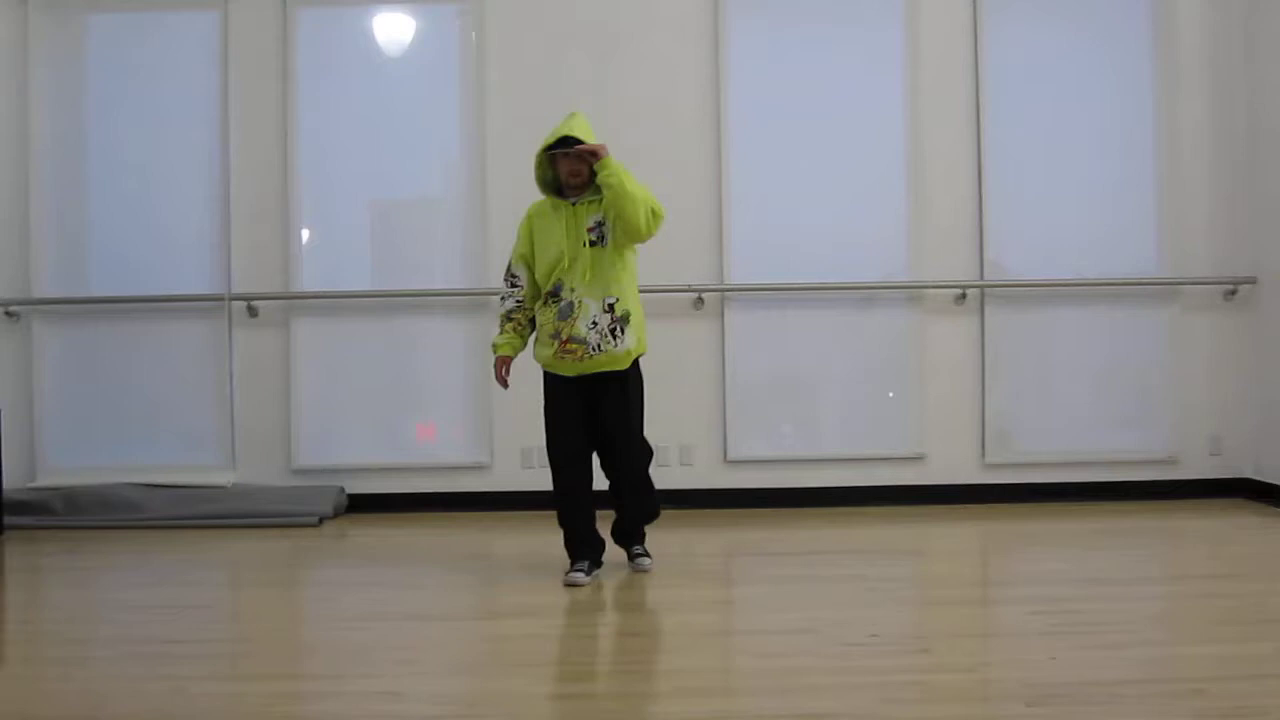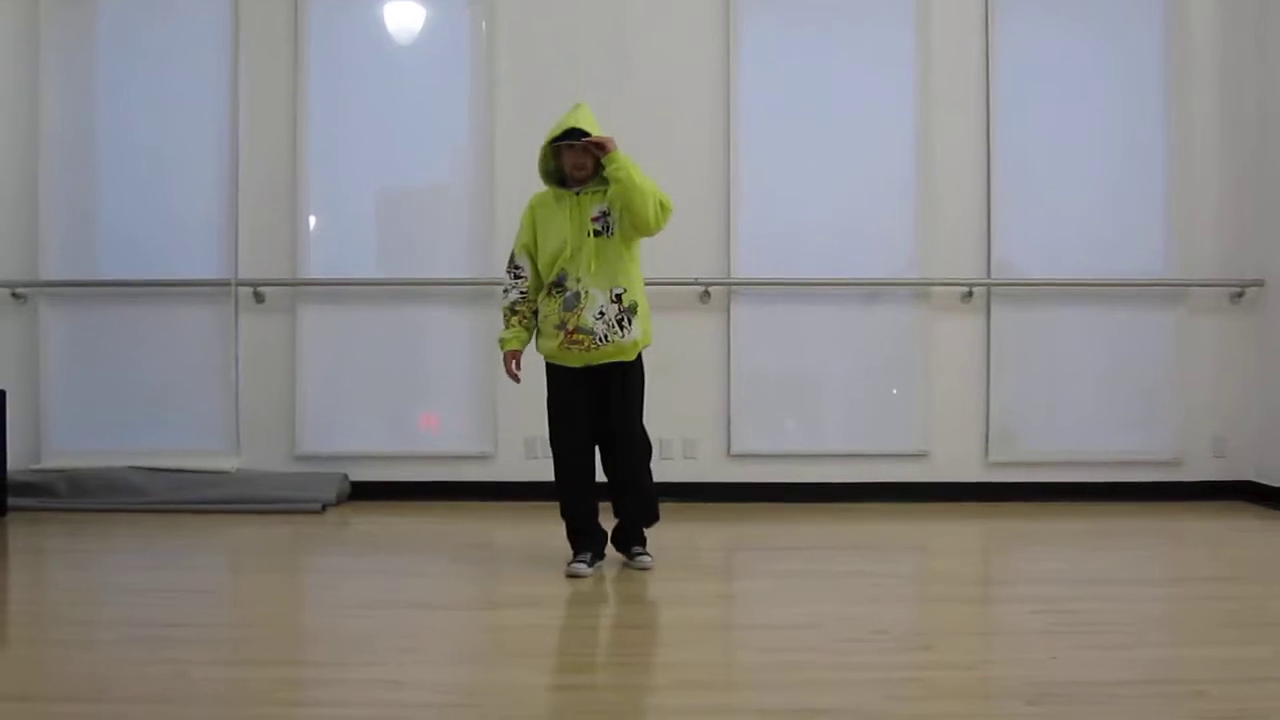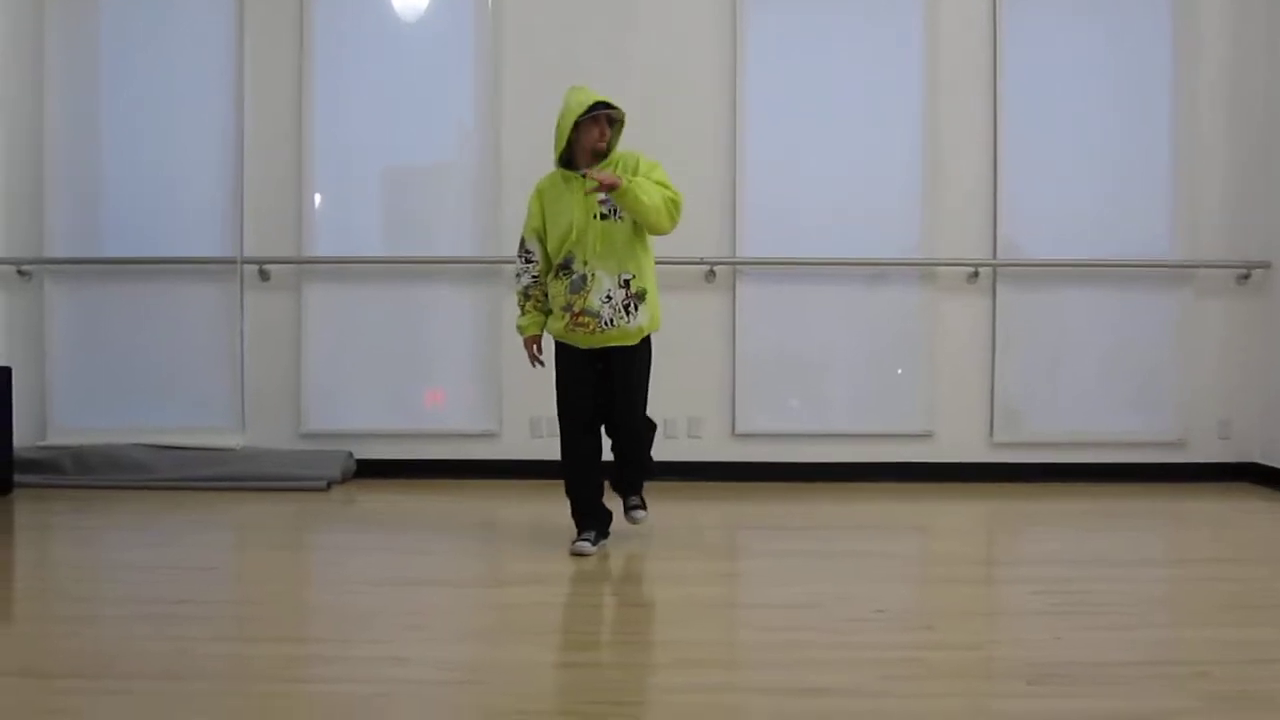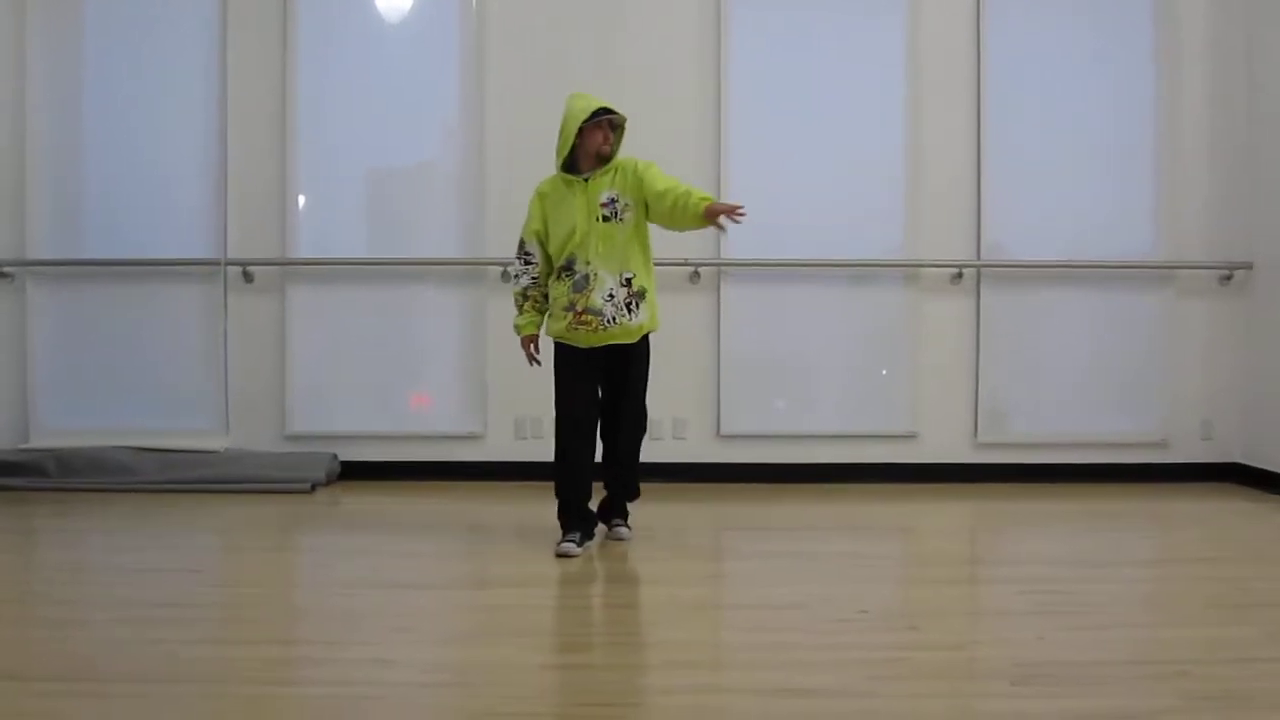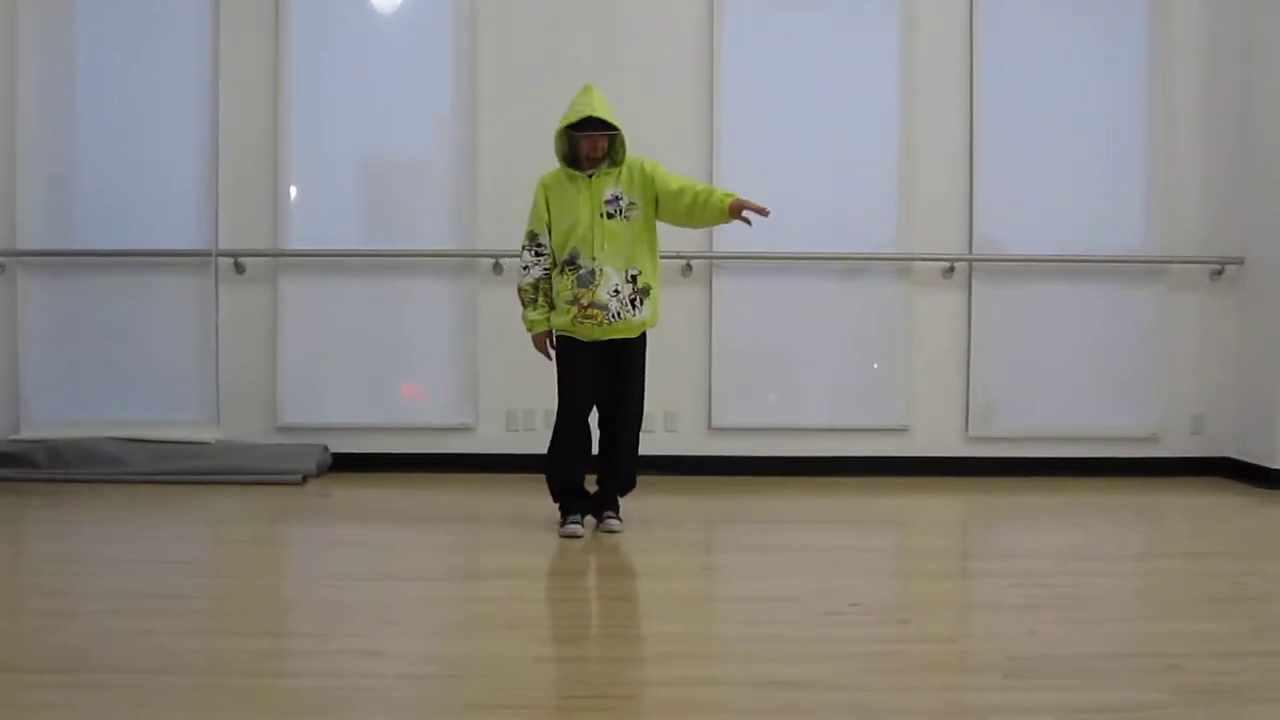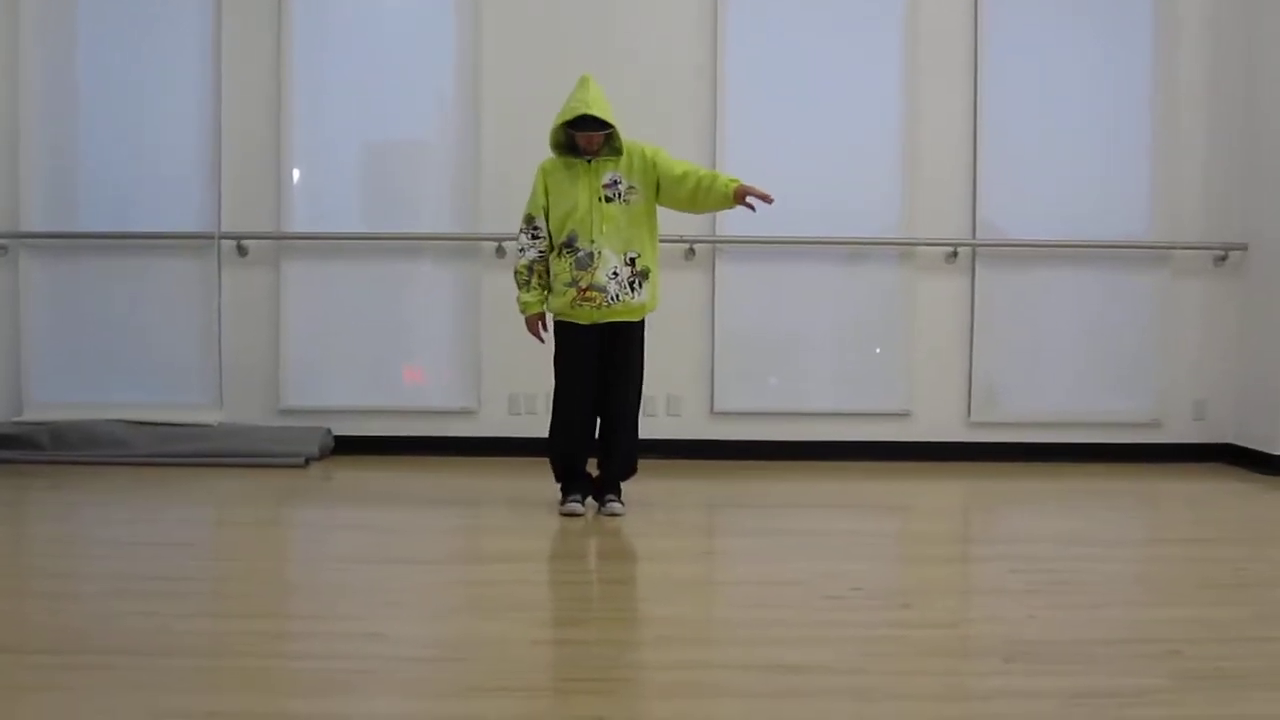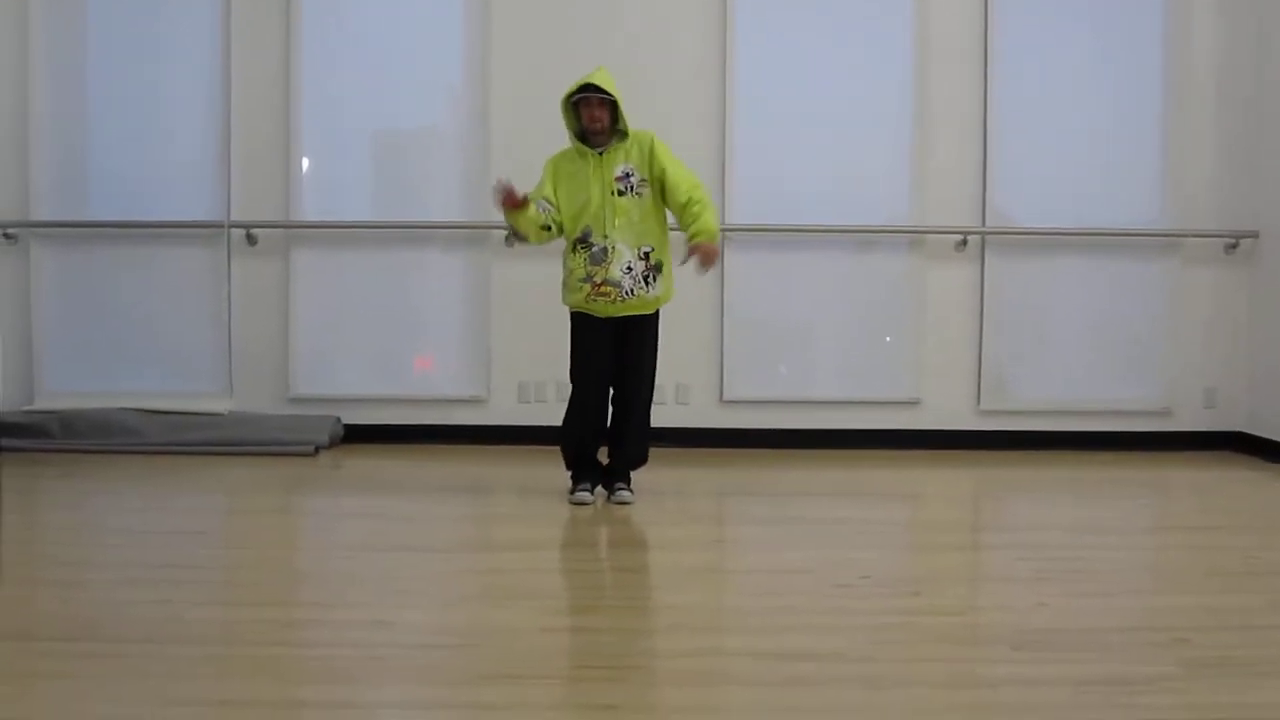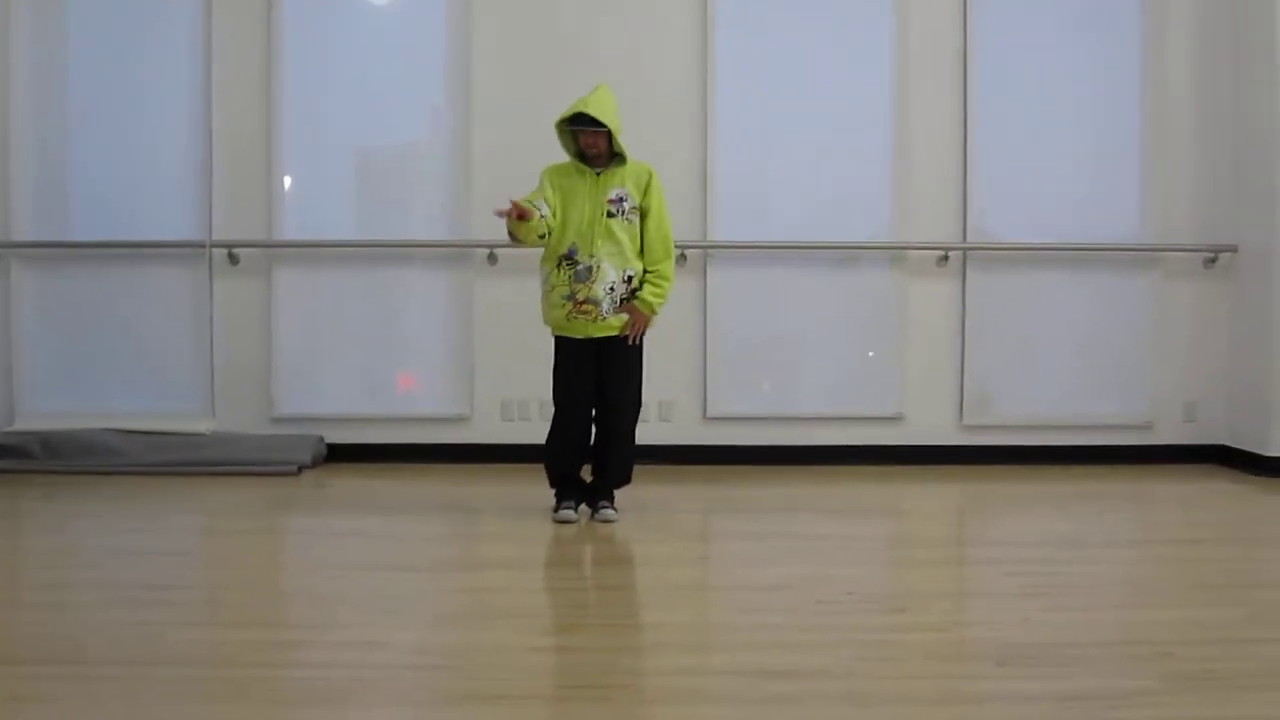
dt=0.4s
person 1, frame 1
left shoulder: (615, 202)
right shoulder: (538, 216)
left elbow: (644, 222)
right elbow: (520, 285)
left wrist: (608, 167)
right wrist: (507, 344)
left hip: (617, 358)
right hip: (561, 363)
left knee: (626, 451)
right knee: (568, 460)
left ankle: (633, 532)
right ankle: (583, 551)
person 1, frame 2
left shoulder: (621, 191)
right shoulder: (540, 207)
left elbow: (654, 217)
right elbow: (521, 277)
left wrist: (616, 159)
right wrist: (514, 337)
left hip: (620, 348)
right hip: (563, 353)
left knee: (627, 445)
right knee: (572, 451)
left ankle: (633, 535)
right ankle: (585, 543)
person 1, frame 3
left shoulder: (634, 168)
right shoulder: (548, 190)
left elbow: (665, 213)
right elbow: (532, 262)
left wrist: (622, 186)
right wrist: (531, 322)
left hip: (629, 329)
right hip: (573, 333)
left knee: (628, 420)
right knee: (578, 429)
left ankle: (631, 485)
right ankle: (590, 521)
person 1, frame 4
left shoulder: (633, 175)
right shoulder: (549, 193)
left elbow: (671, 198)
right elbow: (530, 262)
left wrist: (705, 207)
right wrist: (527, 323)
left hip: (628, 329)
right hip: (573, 333)
left knee: (625, 425)
right knee: (574, 429)
left ankle: (616, 508)
right ankle: (575, 522)
person 1, frame 5
left shoulder: (639, 174)
right shoulder: (552, 186)
left elbow: (685, 197)
right elbow: (535, 257)
left wrist: (728, 204)
right wrist: (537, 319)
left hip: (627, 324)
right hip: (573, 326)
left knee: (622, 417)
right knee: (573, 415)
left ankle: (608, 500)
right ankle: (571, 503)
person 1, frame 6
left shoulder: (640, 160)
right shoulder: (551, 172)
left elbow: (690, 182)
right elbow: (532, 241)
left wrist: (732, 189)
right wrist: (531, 301)
left hip: (626, 307)
right hip: (572, 310)
left knee: (620, 401)
right knee: (574, 400)
left ankle: (610, 483)
right ankle: (573, 483)
person 1, frame 7
left shoulder: (648, 150)
right shoulder: (561, 165)
left elbow: (687, 196)
right elbow: (546, 222)
left wrist: (704, 233)
right wrist: (518, 210)
left hip: (642, 298)
right hip: (589, 300)
left knee: (635, 392)
right knee: (589, 390)
left ankle: (621, 471)
right ankle: (583, 472)
person 1, frame 8
left shoulder: (641, 178)
right shoulder: (555, 177)
left elbow: (659, 249)
right elbow: (537, 230)
left wrist: (647, 303)
right wrist: (523, 217)
left hip: (623, 321)
right hip: (571, 320)
left knee: (619, 412)
right knee: (571, 410)
left ankle: (604, 490)
right ankle: (567, 489)
